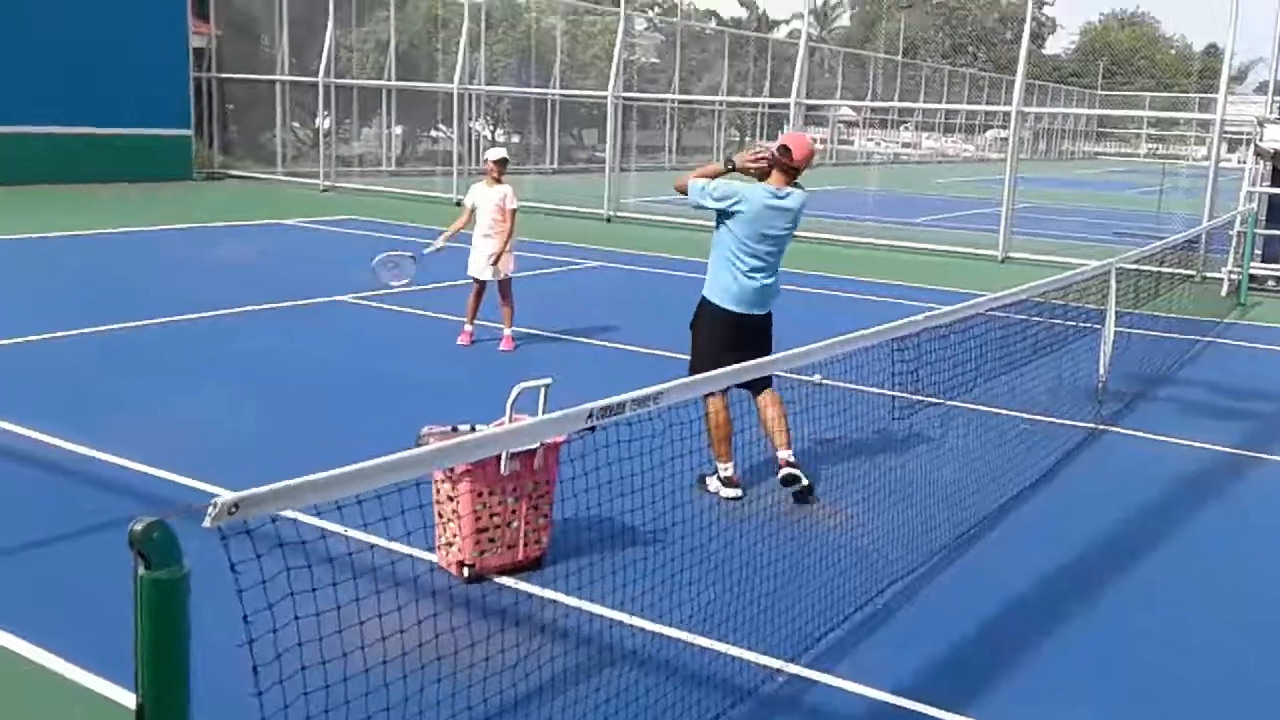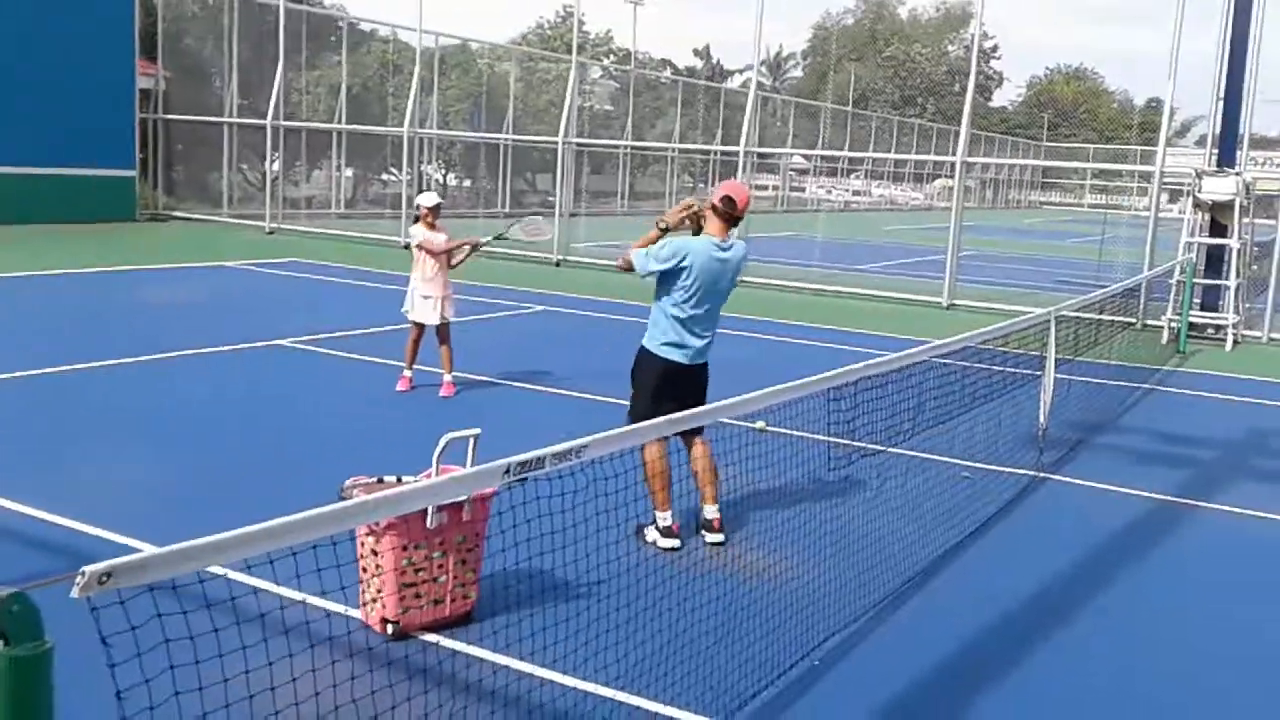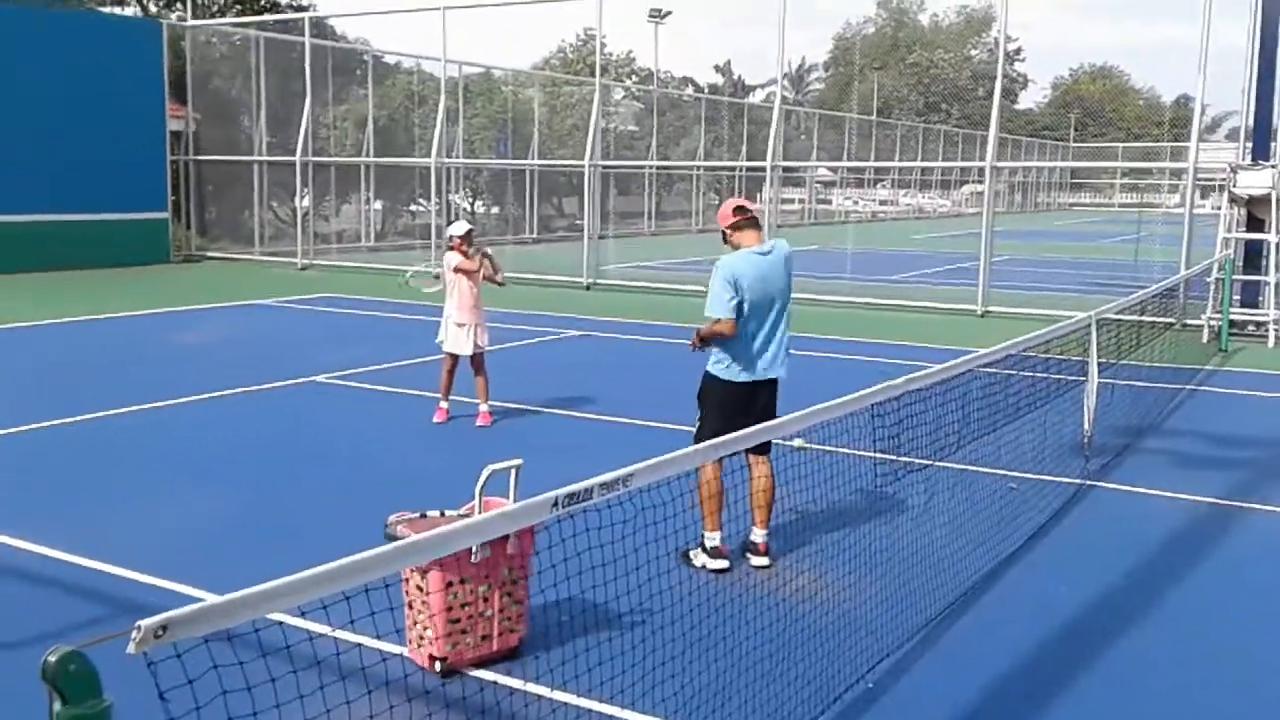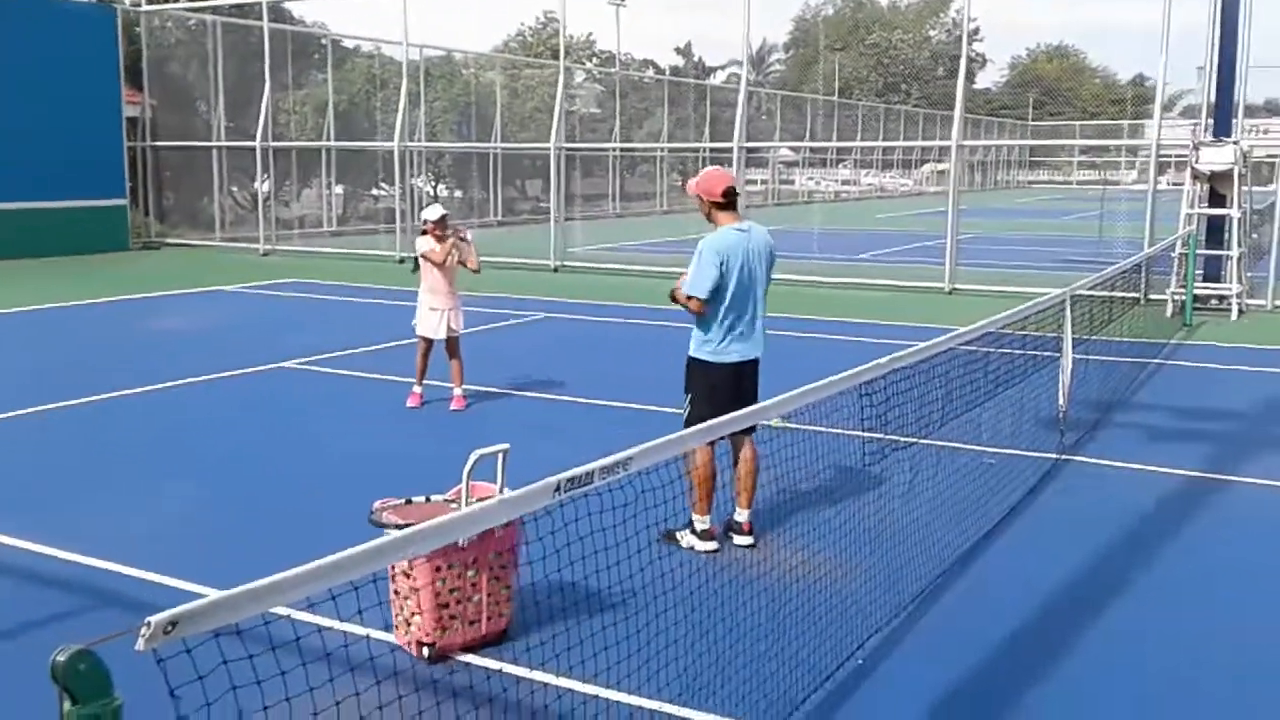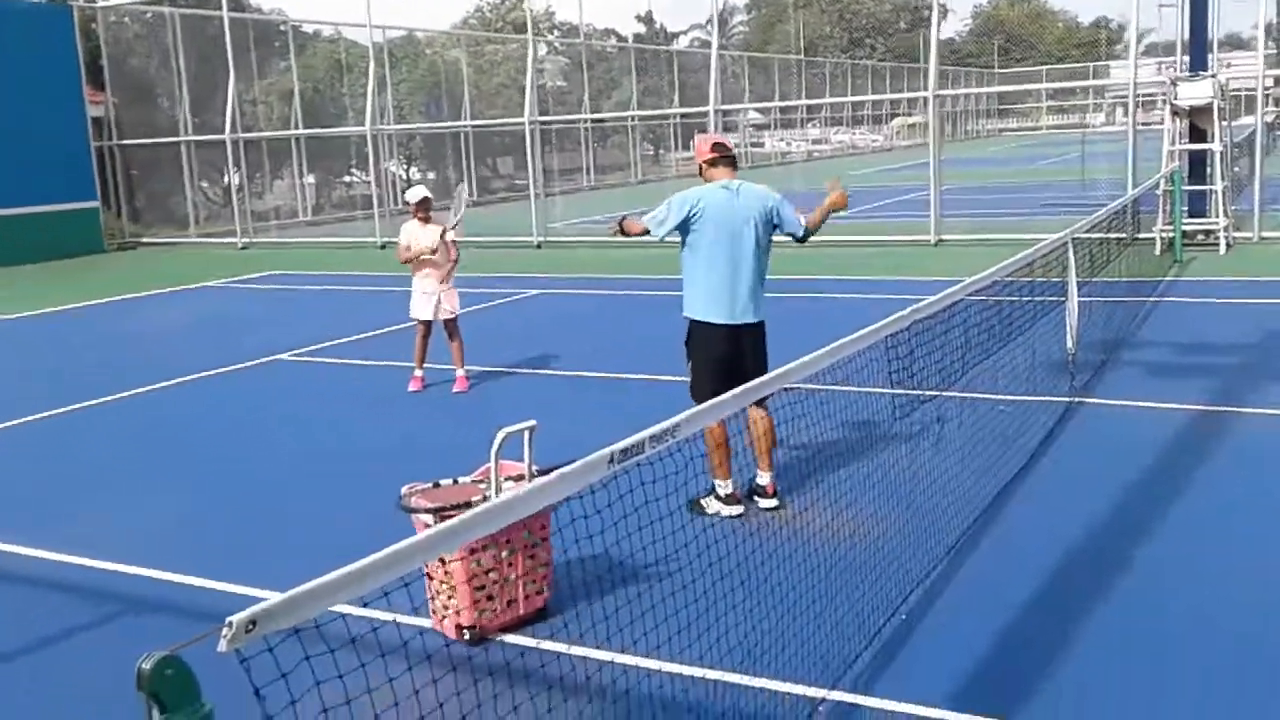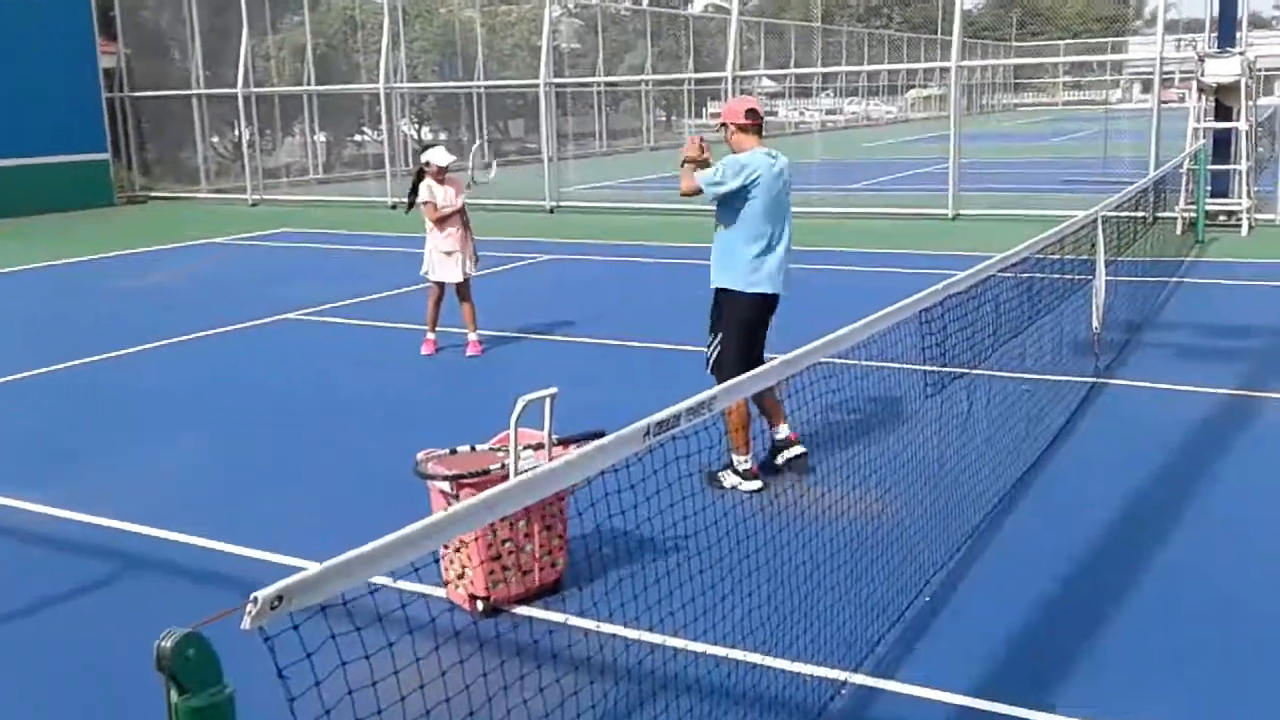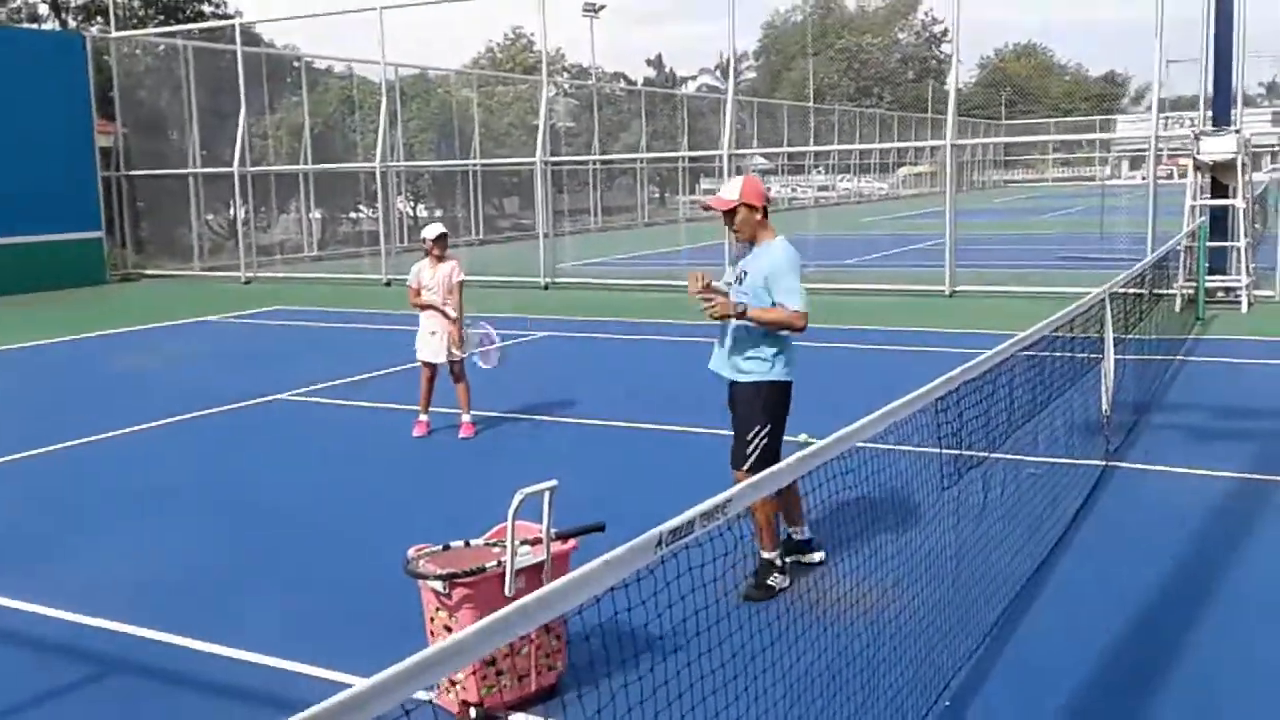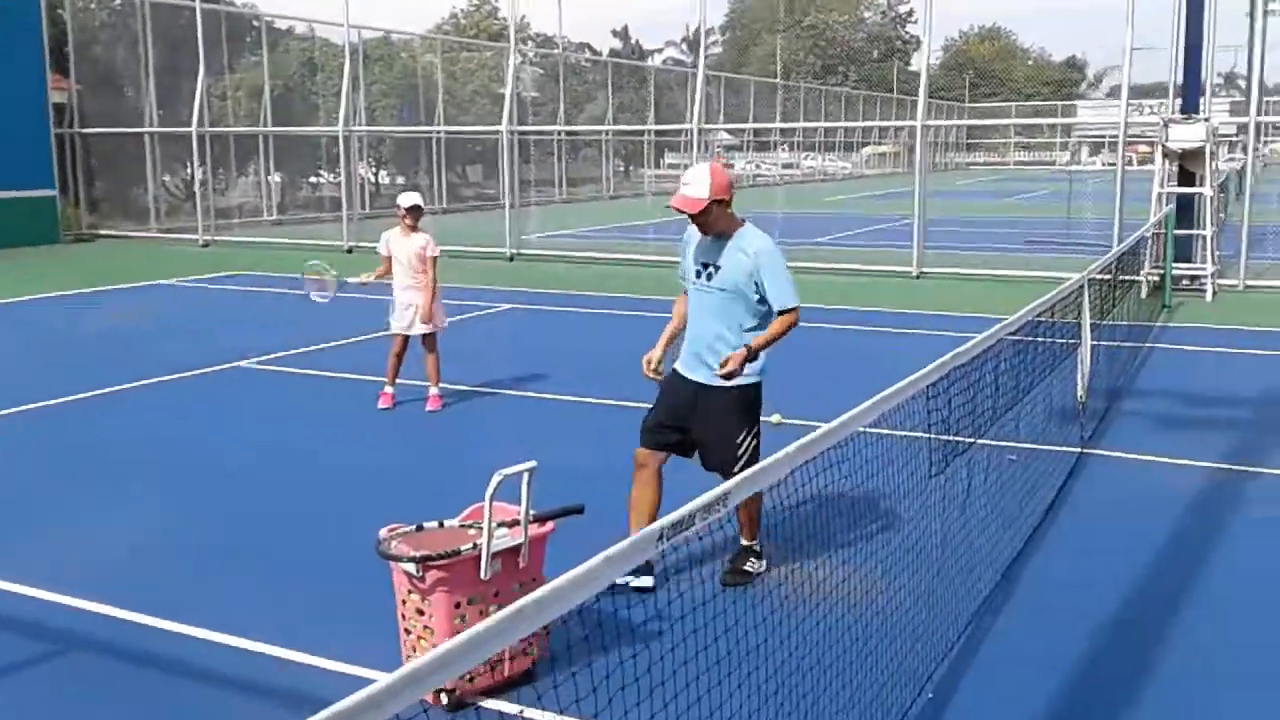
dt=0.5s
person 1, frame 1
left shoulder: (738, 194)
right shoulder: (797, 201)
left elbow: (681, 184)
left wrist: (732, 164)
right wrist: (762, 174)
left hip: (720, 305)
right hip: (759, 309)
left knee: (713, 390)
right knee: (761, 386)
left ankle: (725, 475)
right ankle: (786, 459)
person 1, frame 2
left shoulder: (682, 248)
right shoulder: (738, 252)
left elbow: (626, 262)
left wrist: (664, 225)
right wrist: (696, 227)
left hip: (659, 355)
right hip: (696, 358)
left knee: (652, 438)
right knee: (694, 434)
left ankle: (664, 525)
right ankle: (712, 518)
person 1, frame 3
left shoulder: (728, 266)
right shoulder: (782, 251)
left elbow: (725, 328)
left wrist: (702, 334)
left hip: (728, 377)
right hip: (768, 376)
left knee: (709, 457)
right knee: (759, 457)
left ankle: (712, 547)
right ankle: (759, 543)
person 1, frame 4
left shoulder: (712, 245)
right shoulder: (762, 237)
left elbow: (698, 304)
left wrist: (678, 293)
left hip: (711, 358)
right hip: (748, 355)
left knee: (700, 442)
right knee: (742, 438)
left ankle: (701, 528)
right ankle: (742, 522)
person 1, frame 5
left shoulder: (692, 199)
right shoulder: (766, 197)
left elbow: (639, 227)
right elbow: (803, 230)
left wrist: (622, 224)
right wrist: (830, 205)
left hip: (708, 320)
right hip: (750, 318)
right knee: (756, 402)
left ankle: (724, 494)
right ankle: (766, 485)
person 1, frame 6
left shoulder: (742, 165)
right shoulder: (776, 163)
left elbow: (688, 187)
left wrist: (689, 160)
right wrist: (706, 162)
left hip: (737, 287)
right hip: (767, 286)
left knee: (729, 379)
right knee: (750, 370)
left ankle: (742, 468)
right ankle: (785, 437)
person 1, frame 7
left shoulder: (781, 257)
right shoulder: (749, 252)
left elbow: (797, 319)
right elbow: (736, 300)
left wrist: (740, 310)
right wrist: (710, 292)
left hip: (765, 380)
right hip: (741, 376)
left knee: (748, 473)
right knee: (767, 468)
left ankle: (773, 563)
right ankle: (802, 540)
person 1, frame 8
left shoulder: (759, 249)
right shoulder: (693, 238)
left elbow: (788, 315)
left wrist: (748, 351)
right wrist: (662, 345)
left hip: (732, 384)
right hip: (686, 374)
left knee: (737, 475)
right knee: (646, 458)
left ankle: (750, 550)
right ankle: (638, 559)
person 2, frame 1
left shoulder: (506, 191)
right shoulder: (476, 189)
left elbow: (509, 225)
right elbow: (465, 218)
left wrist: (501, 249)
right wrist: (446, 235)
left hip: (499, 248)
right hip: (478, 247)
left knee: (505, 291)
right knee: (477, 289)
left ankle: (508, 334)
right ankle: (468, 329)
person 2, frame 2
left shoulder: (442, 233)
right shoulder: (415, 231)
left elbow: (449, 263)
right elbow: (437, 249)
left wrist: (468, 250)
right wrist: (465, 242)
left hip: (442, 292)
right hip: (421, 291)
left knee: (444, 336)
right knee: (415, 335)
left ankle: (448, 379)
right ankle: (406, 375)
person 2, frame 3
left shoulder: (477, 262)
right shoulder: (450, 257)
left elbow: (500, 280)
right elbow: (474, 267)
left wrist: (488, 256)
right wrist: (478, 255)
left hip: (475, 320)
right hip: (455, 320)
left knee: (479, 366)
right knee: (449, 365)
left ankle: (484, 409)
right ankle: (443, 406)
person 2, frame 4
left shoulder: (456, 245)
right shoulder: (422, 242)
left elbow: (475, 267)
right elbow: (439, 259)
left wrist: (468, 242)
right wrist: (452, 239)
left hip: (450, 303)
right hip: (429, 303)
left knee: (453, 349)
right knee: (424, 348)
left ankle: (458, 393)
right ankle: (416, 391)
person 2, frame 5
left shoulder: (442, 225)
right shoulder: (407, 228)
left elbow: (454, 254)
right elbow: (402, 258)
left wrist: (449, 267)
right wrist: (423, 250)
left hip: (445, 285)
right hip: (423, 287)
left knee: (452, 330)
right knee: (422, 331)
left ankle: (460, 374)
right ankle: (418, 374)
person 2, frame 6
left shoulder: (455, 183)
right shoulder: (426, 187)
left elbow: (463, 216)
right elbow: (434, 217)
left wrist: (471, 243)
right wrist: (455, 207)
left hip: (460, 246)
right hip: (439, 248)
left knee: (464, 294)
right knee: (436, 294)
left ankle: (473, 338)
right ankle: (430, 337)
person 2, frame 7
left shoulder: (453, 265)
right shoulder: (418, 268)
left elbow: (457, 299)
right elbow: (413, 299)
left wrist: (457, 327)
right wrist: (435, 303)
left hip: (451, 328)
right hip: (429, 329)
left knee: (458, 374)
right knee: (428, 375)
left ankle: (466, 419)
right ankle: (422, 419)
person 2, frame 8
left shoulder: (425, 239)
right shoulder: (389, 237)
left elbow: (431, 274)
right elbow: (387, 267)
left wrist: (428, 304)
right wrist: (374, 275)
left hip: (425, 300)
right hip: (402, 300)
left knee: (430, 347)
right knee: (398, 348)
left ankle: (434, 392)
right ankle: (388, 390)
